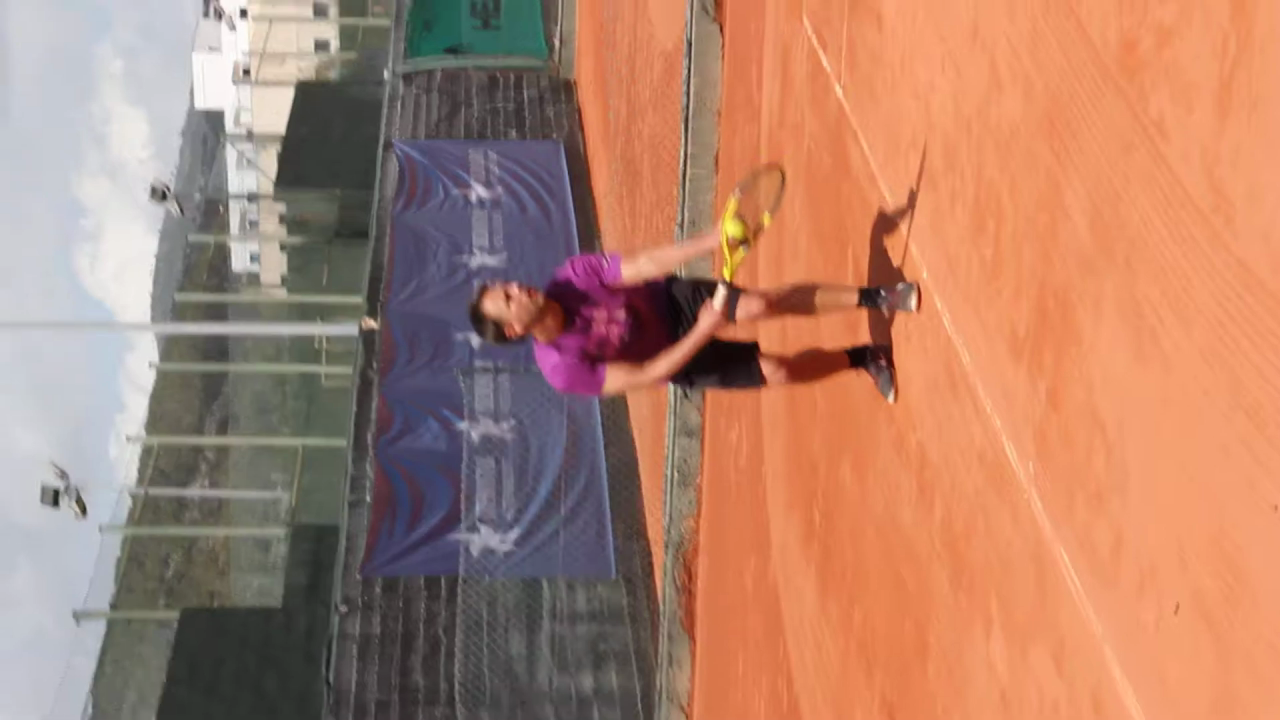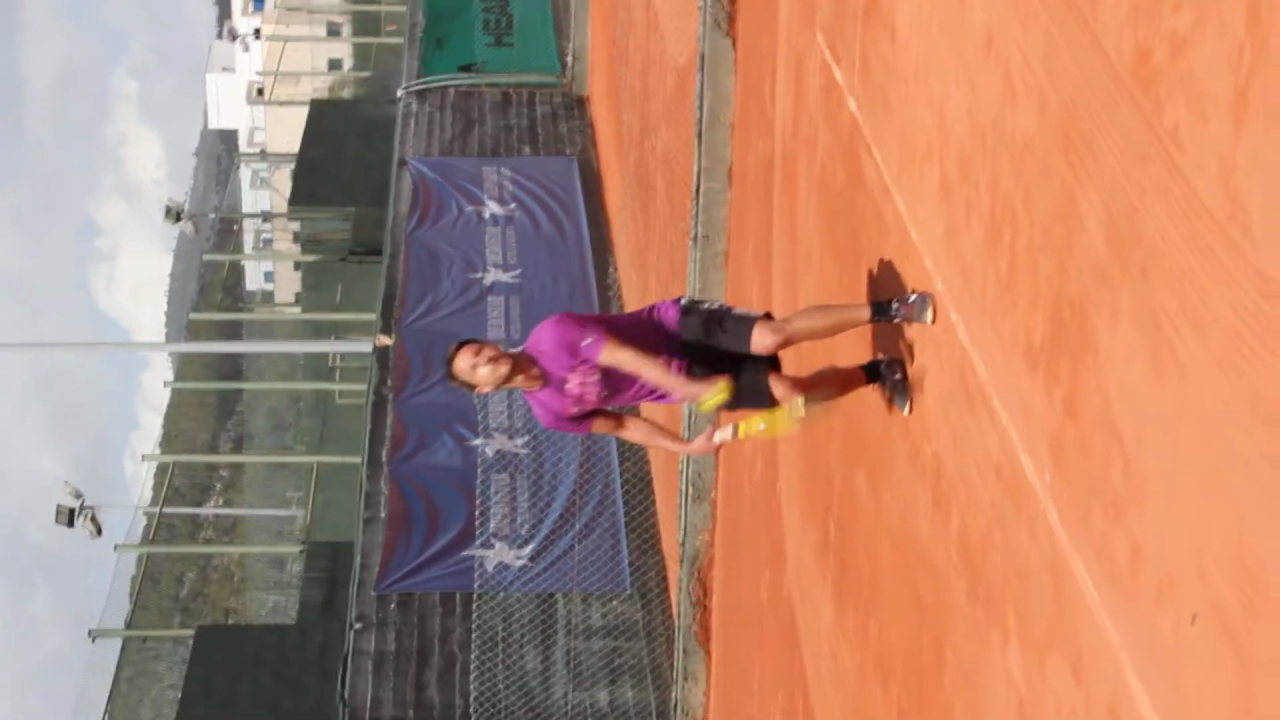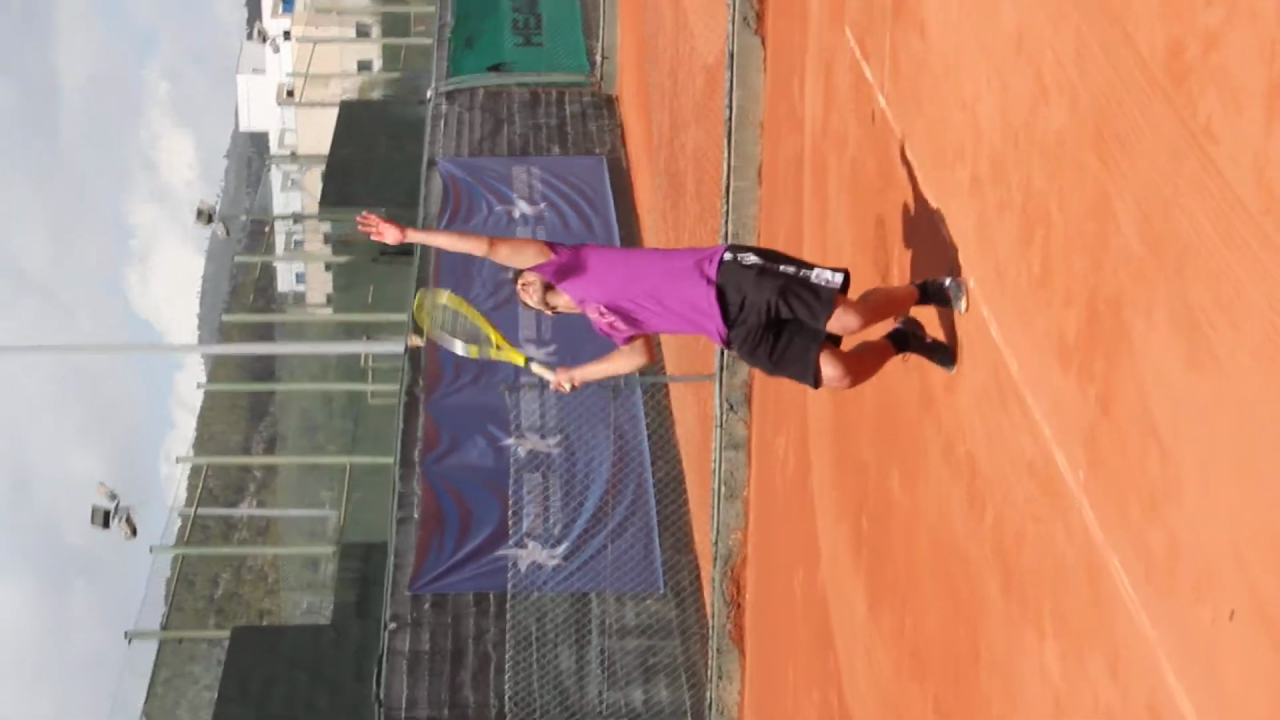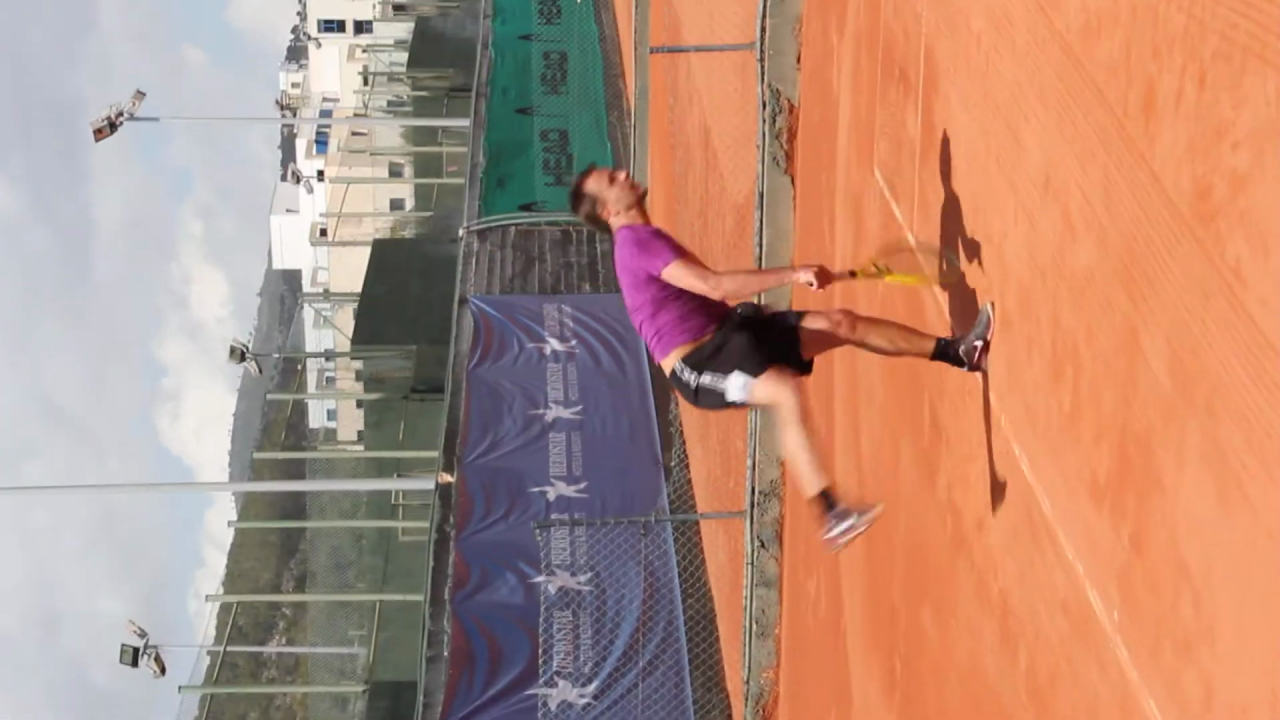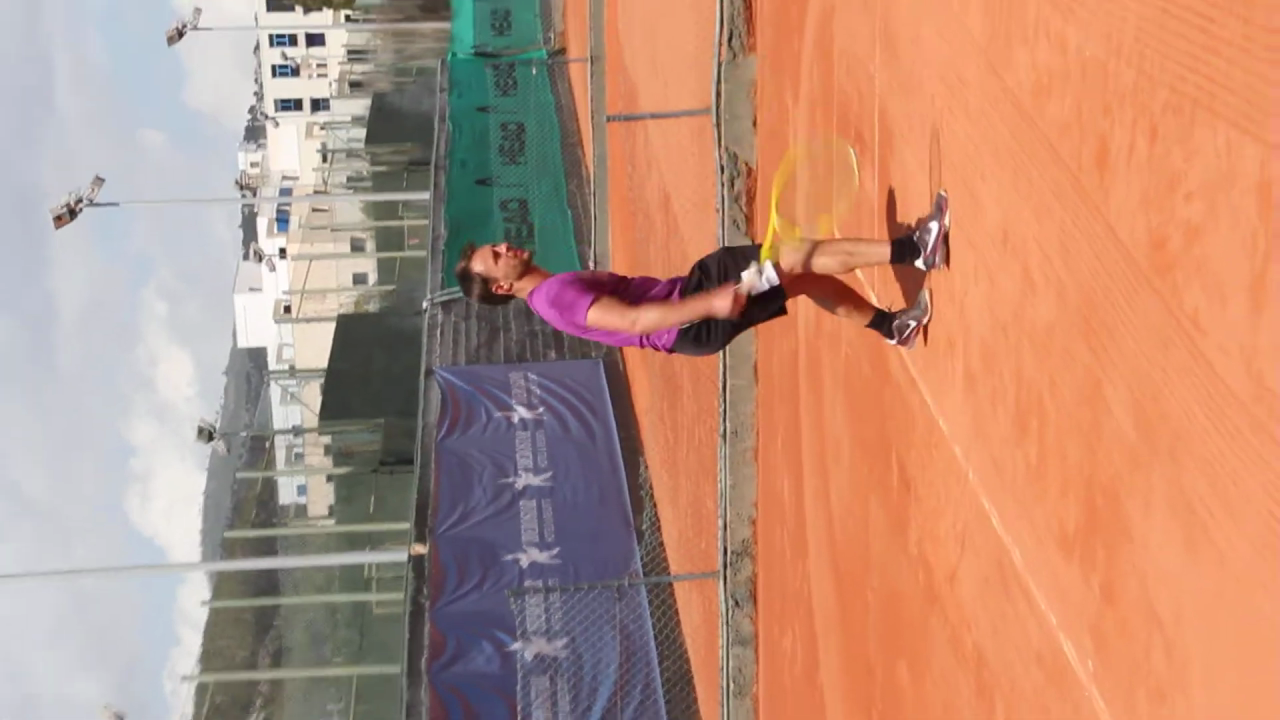
dt=0.7s
person 1, frame 1
left shoulder: (573, 277)
right shoulder: (561, 369)
left elbow: (648, 263)
right elbow: (645, 376)
left wrist: (716, 238)
right wrist: (702, 333)
left hip: (674, 300)
right hip: (677, 362)
left knee: (757, 305)
right knee: (778, 371)
left ankle: (877, 297)
right ankle: (864, 358)
person 1, frame 2
left shoulder: (553, 333)
right shoulder: (548, 412)
left elbow: (624, 354)
right elbow: (620, 422)
left wrist: (695, 385)
right wrist: (682, 445)
left hip: (682, 328)
right hip: (684, 378)
left knee: (773, 335)
right knee: (791, 392)
left ankle: (888, 308)
right ankle: (878, 372)
person 1, frame 3
left shoulder: (564, 264)
right shoulder: (606, 320)
left elbow: (494, 246)
right elbow: (642, 351)
left wrist: (412, 233)
right wrist: (575, 374)
left hip: (730, 276)
right hip: (743, 332)
left knee: (852, 317)
right knee: (837, 374)
left ankle: (930, 290)
right ankle: (904, 340)
person 1, frame 4
left shoulder: (649, 242)
right shoulder: (638, 238)
right elbow: (717, 287)
right wrist: (792, 275)
left hip: (724, 330)
right hip: (696, 369)
left knee: (840, 323)
right knee: (785, 390)
left ankle: (956, 350)
right ankle: (829, 510)
person 1, frame 5
left shoulder: (559, 289)
right shoulder: (555, 298)
right elbow: (635, 320)
right wrist: (709, 303)
left hip: (684, 298)
right hip: (694, 328)
left knee: (804, 274)
right knee: (797, 260)
left ankle: (891, 326)
right ankle: (913, 249)
